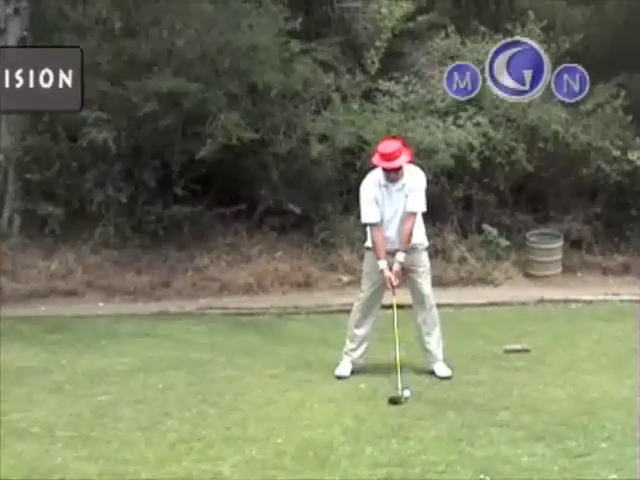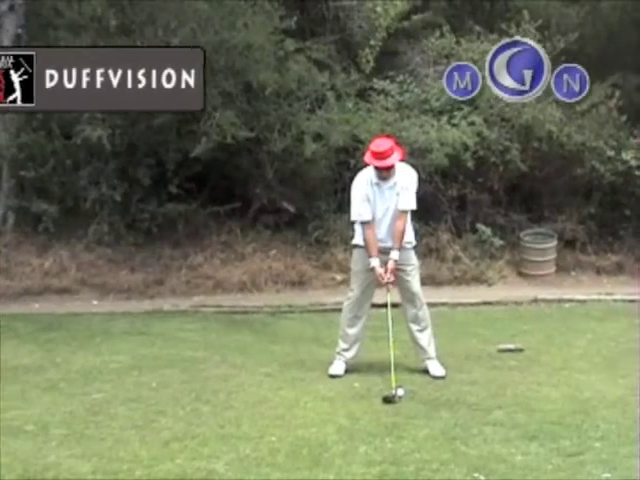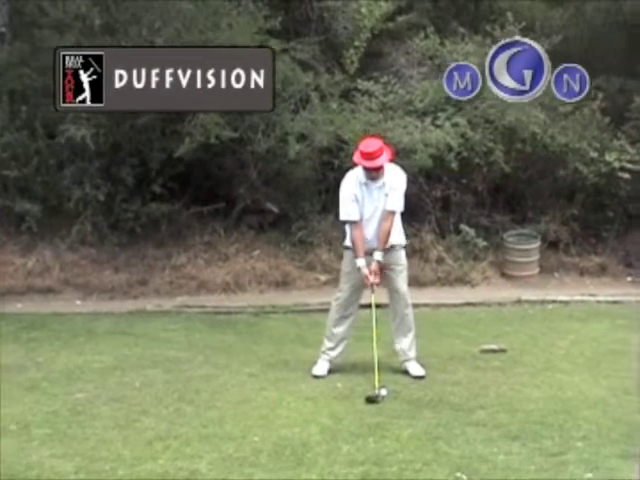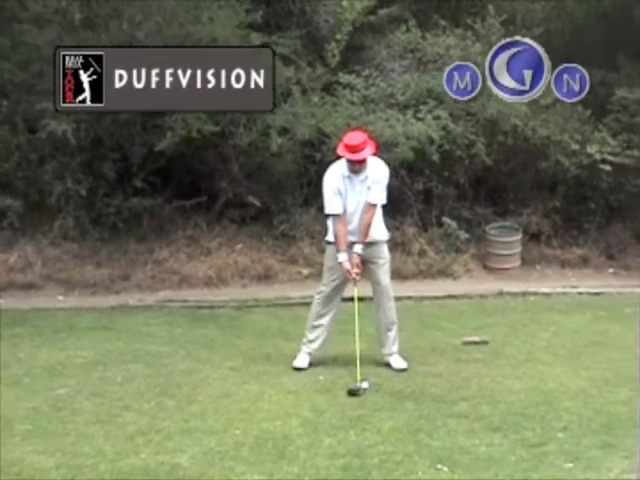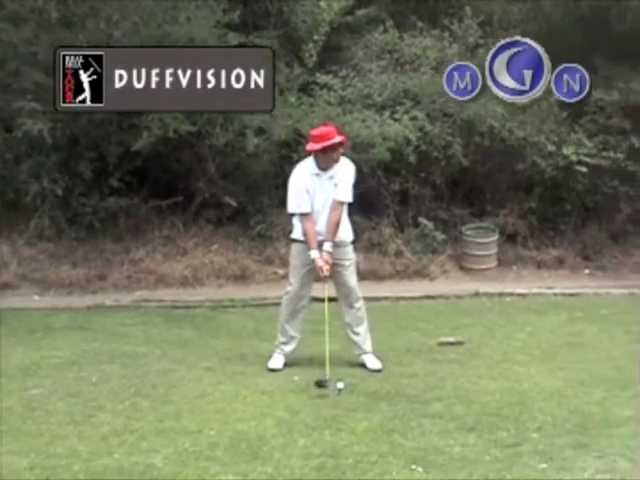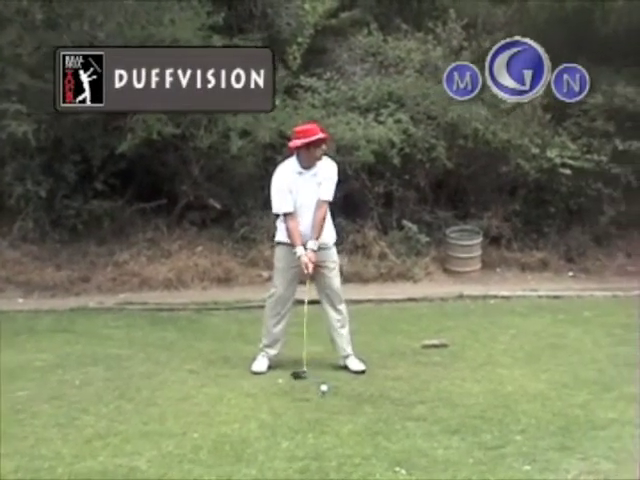
dt=0.5s
person 1, frame 1
left shoulder: (416, 177)
right shoulder: (370, 184)
left elbow: (409, 220)
right elbow: (375, 228)
left wrist: (399, 259)
right wrist: (383, 265)
left hip: (413, 248)
right hip: (379, 249)
left knee: (425, 301)
right knee: (365, 302)
left ankle: (436, 359)
right ankle: (349, 357)
person 1, frame 2
left shoulder: (408, 175)
right shoulder: (361, 182)
left elbow: (401, 218)
right elbow: (366, 226)
left wrist: (394, 257)
right wrist: (375, 262)
left hip: (401, 247)
right hip: (367, 247)
left knee: (415, 300)
right knee: (355, 301)
left ankle: (429, 357)
right ankle: (342, 357)
person 1, frame 3
left shoulder: (397, 176)
right shoulder: (350, 182)
left elbow: (388, 219)
right elbow: (355, 225)
left wrist: (378, 258)
right wrist: (361, 263)
left hip: (392, 247)
right hip: (358, 248)
left knee: (401, 301)
right knee: (344, 302)
left ankle: (408, 357)
right ankle: (326, 356)
person 1, frame 4
left shoulder: (379, 169)
right shoulder: (333, 175)
left elbow: (369, 212)
right elbow: (338, 219)
left wrist: (358, 251)
right wrist: (343, 257)
left hip: (374, 241)
right hip: (340, 241)
left knee: (384, 293)
right knee: (326, 294)
left ankle: (391, 351)
right ankle: (307, 350)
person 1, frame 5
left shoulder: (346, 168)
right shoulder: (300, 174)
left elbow: (337, 210)
right elbow: (305, 218)
left wrist: (328, 249)
right wrist: (315, 254)
left hip: (339, 241)
right hip: (305, 242)
left knee: (352, 294)
right knee: (295, 295)
left ankle: (365, 351)
right ankle: (282, 350)
person 1, frame 6
left shoulder: (329, 167)
right shoulder: (283, 174)
left elbow: (321, 208)
right elbow: (289, 217)
left wrist: (312, 247)
right wrist: (300, 252)
left hip: (323, 243)
right hip: (289, 243)
left knee: (335, 296)
right knee: (279, 297)
left ankle: (347, 354)
right ankle: (266, 353)
